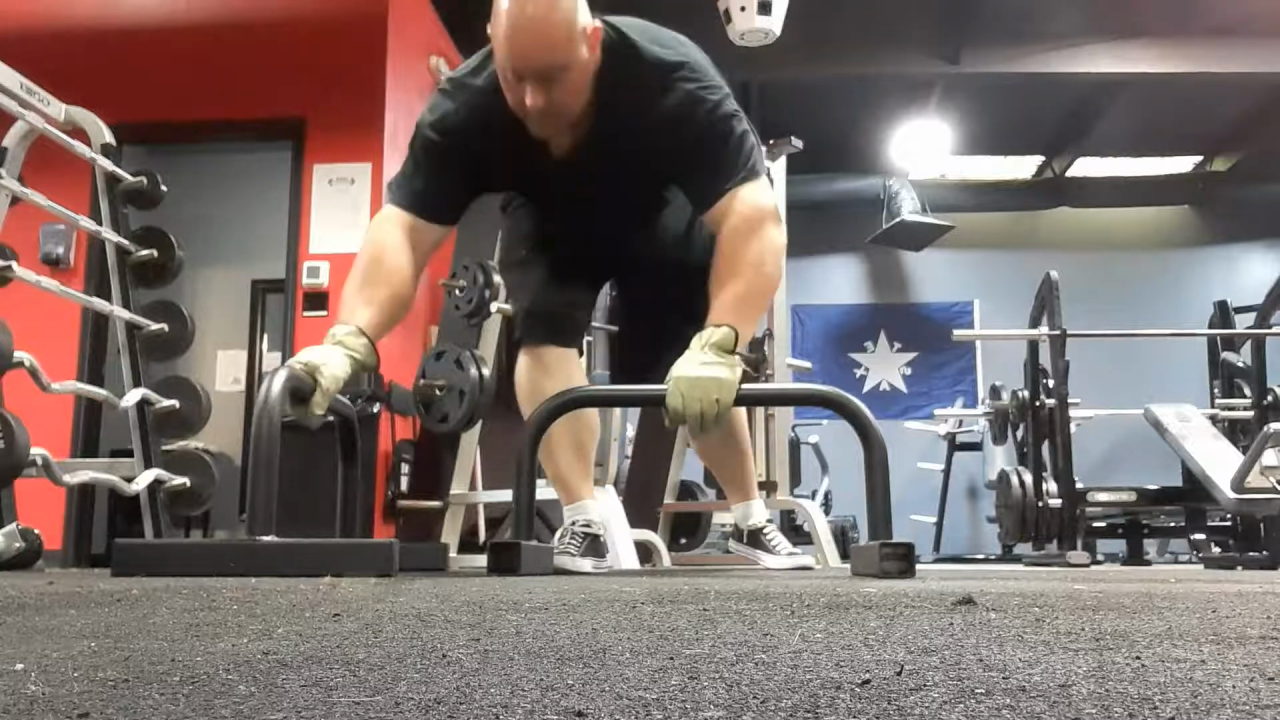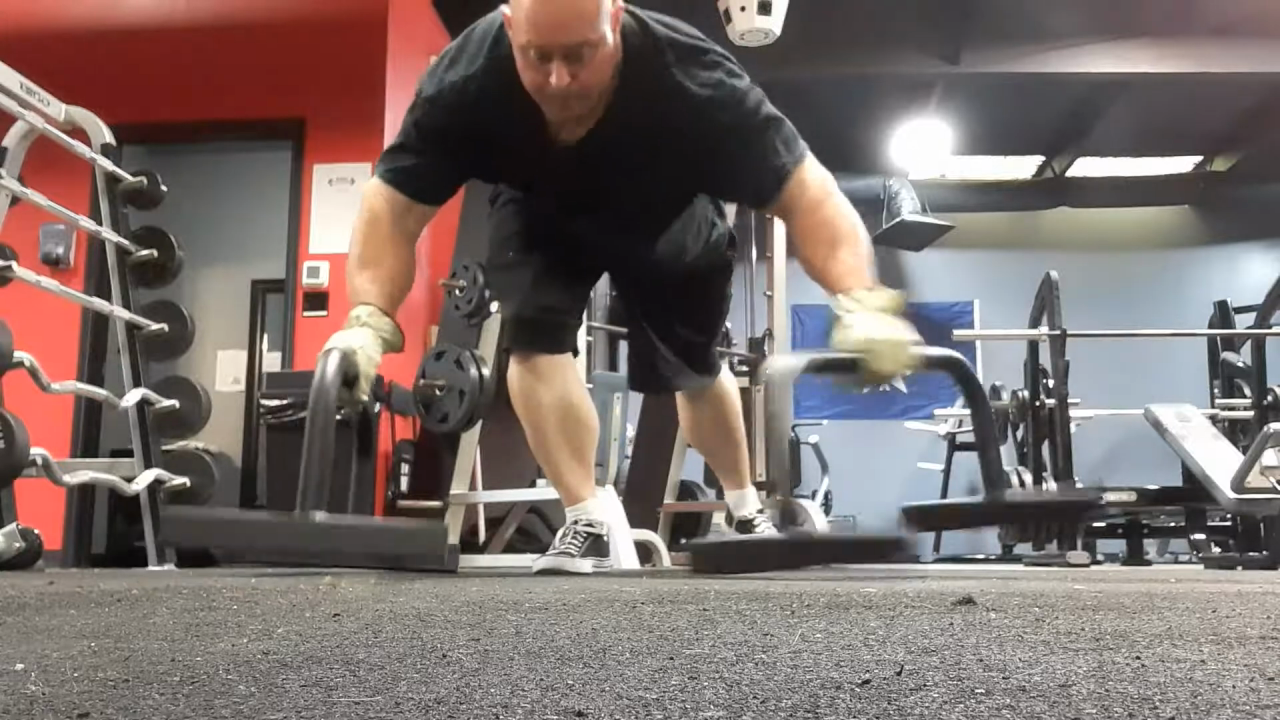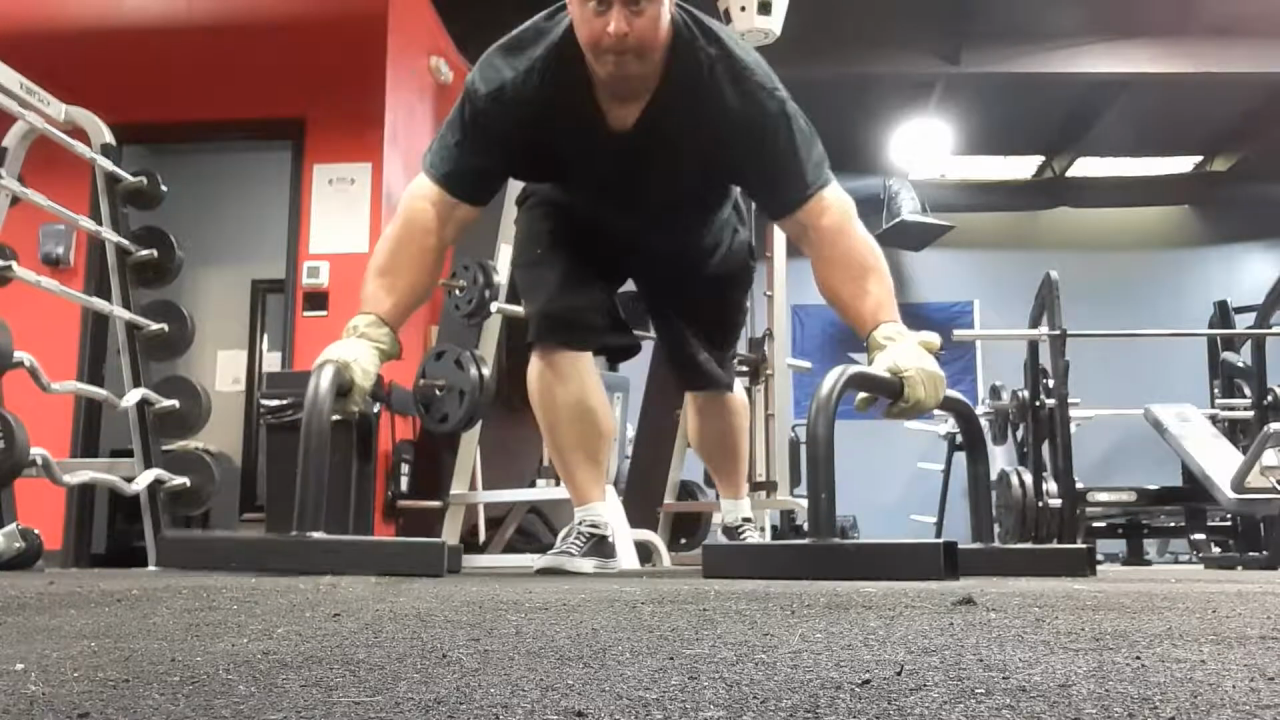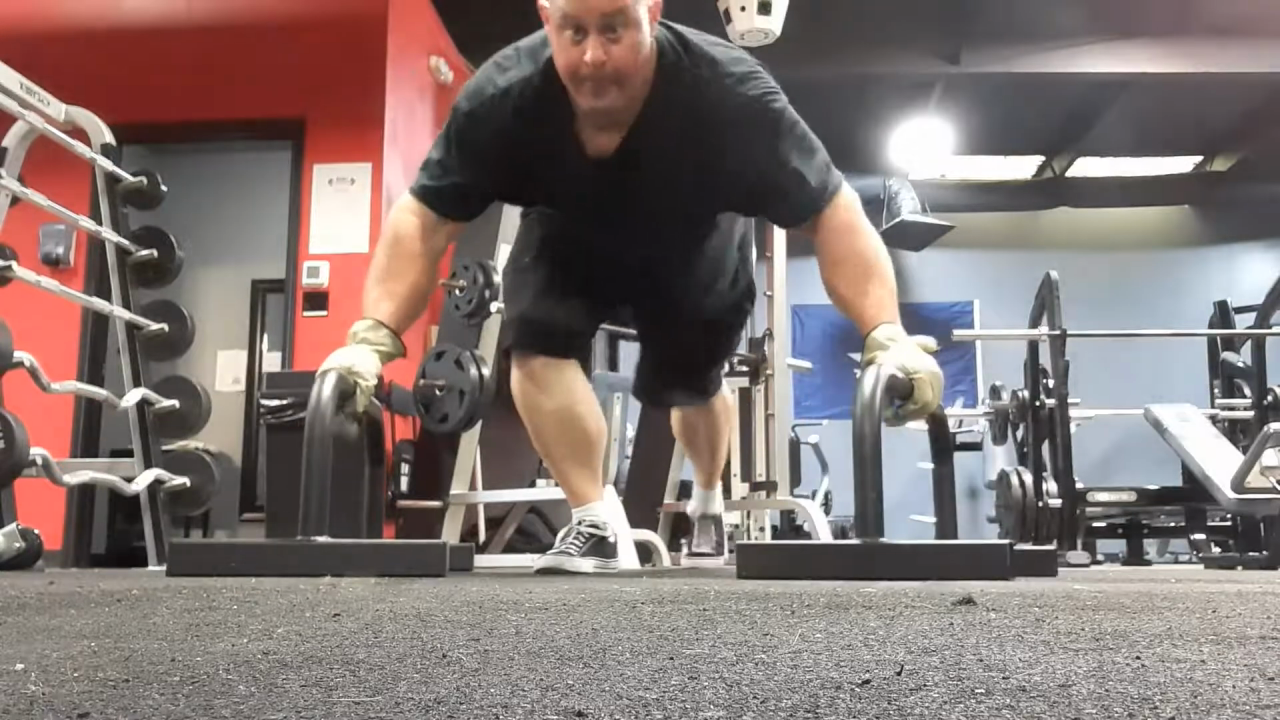
dt=0.5s
person 1, frame 1
left shoulder: (676, 83)
right shoulder: (464, 107)
left elbow: (753, 218)
right elbow: (403, 233)
left wrist: (719, 346)
right wrist: (346, 342)
left hip: (668, 222)
right hip: (552, 221)
left knee: (702, 381)
right knee: (545, 333)
left ankle: (751, 521)
right ankle: (583, 524)
person 1, frame 2
left shoulder: (692, 78)
right shoulder: (466, 81)
left elbow: (804, 191)
right elbow: (393, 207)
left wrist: (864, 303)
right wrist: (369, 322)
left hip: (672, 222)
right hip: (543, 217)
left knee: (694, 367)
right knee: (534, 338)
left ankle: (747, 512)
right ankle: (587, 524)
person 1, frame 3
left shoulder: (733, 80)
right shoulder: (515, 73)
left elbow: (820, 216)
right elbow: (434, 208)
left wrist: (889, 338)
right wrist: (369, 333)
left hip: (695, 226)
right hip: (571, 218)
left knee: (711, 371)
right knee: (559, 336)
left ankle: (738, 518)
right ankle: (592, 525)
person 1, frame 4
left shoulder: (728, 90)
right shoulder: (502, 95)
left elbow: (832, 214)
right elbow: (422, 222)
left wrist: (887, 339)
right wrist: (371, 340)
left hip: (691, 253)
right hip: (568, 241)
left knee: (694, 384)
right knee: (538, 344)
left ankle: (706, 507)
right ankle: (591, 524)
